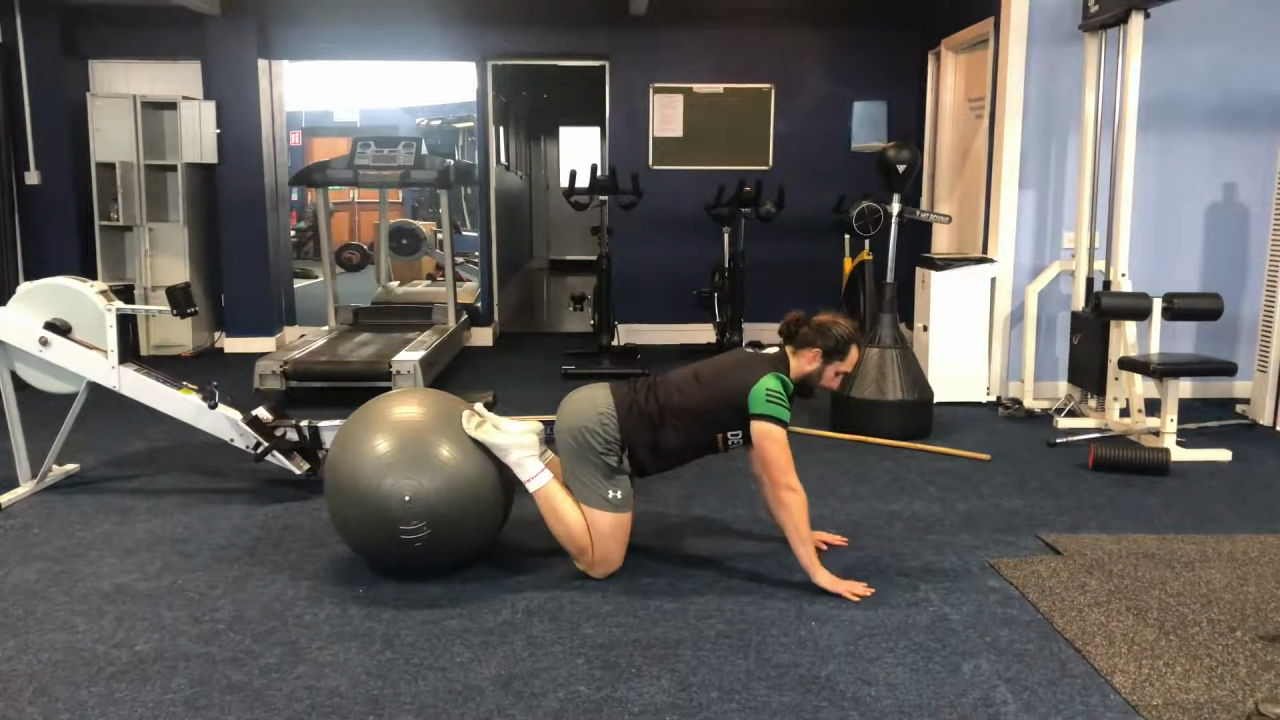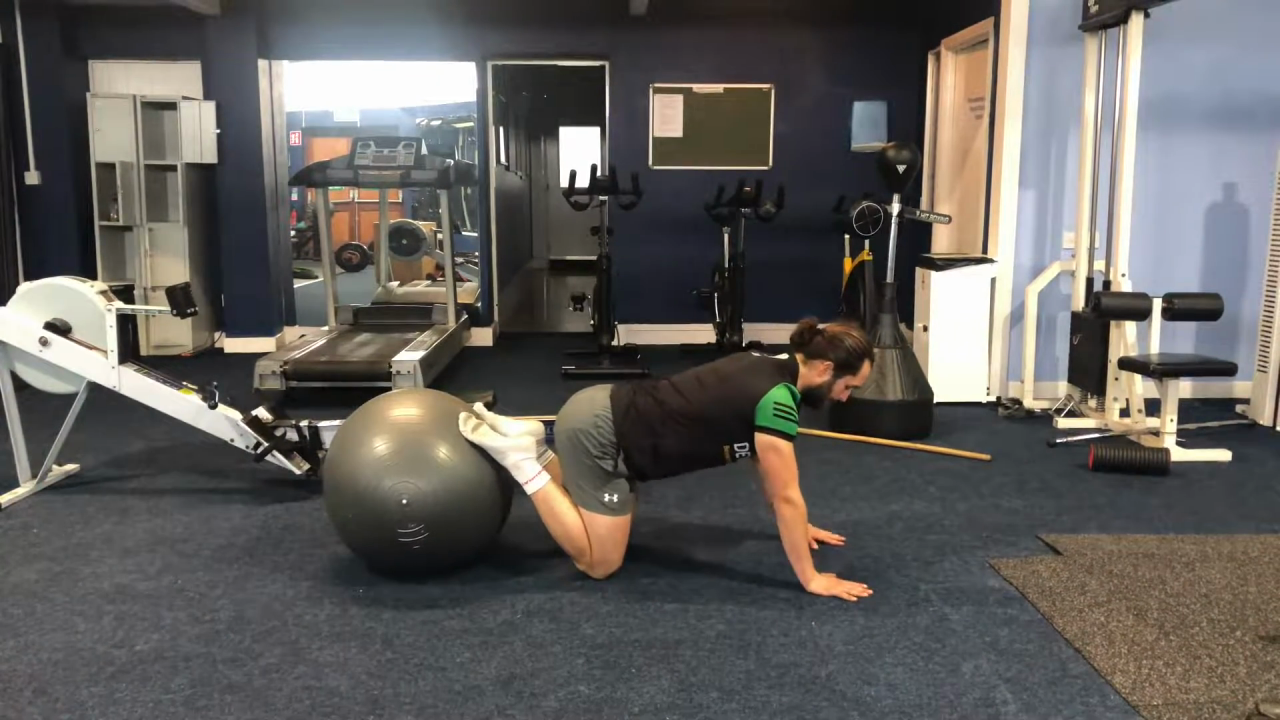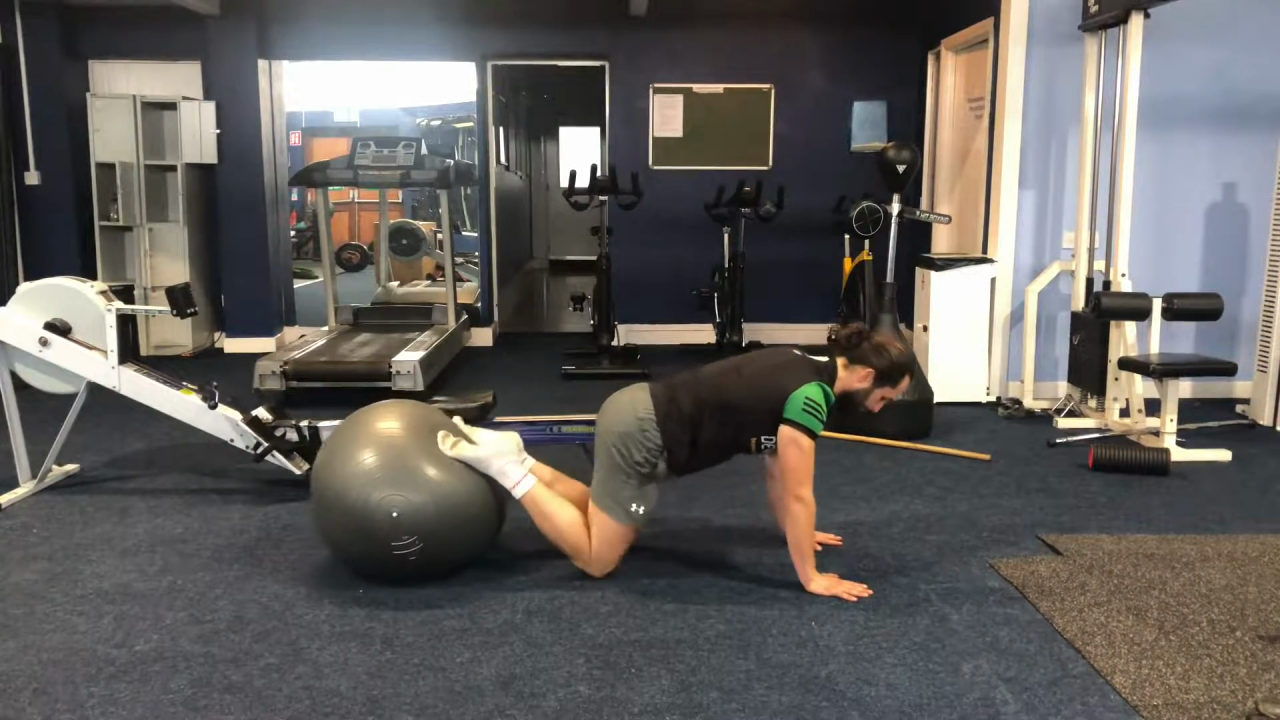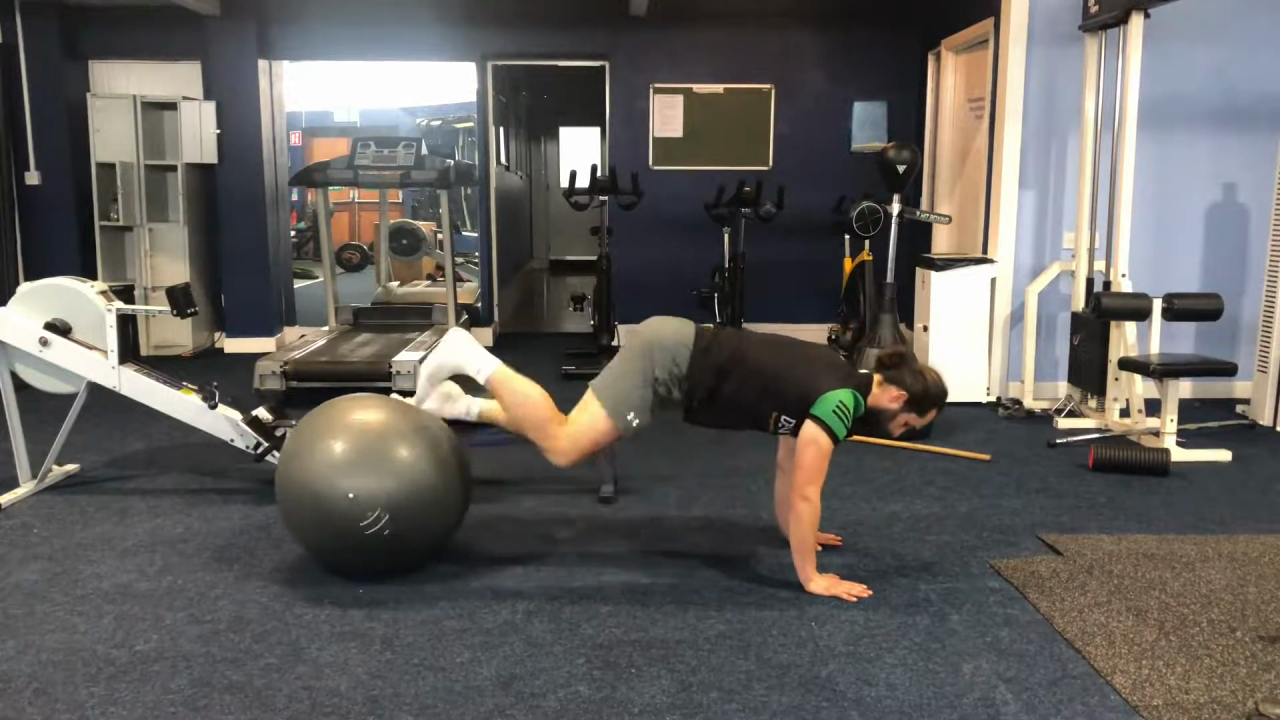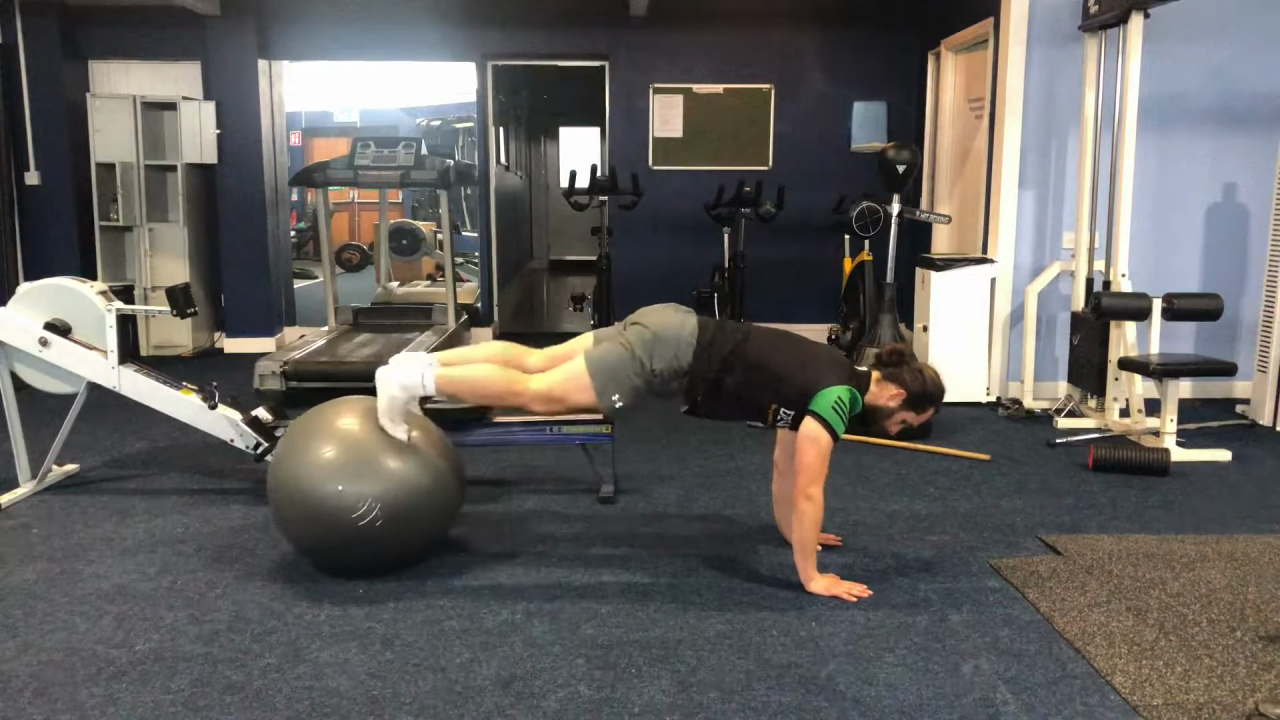
dt=0.4s
person 1, frame 1
left shoulder: (763, 367)
right shoulder: (770, 388)
left elbow: (764, 471)
right elbow: (786, 487)
left wrist: (799, 532)
right wrist: (818, 573)
left hip: (597, 411)
right hip: (600, 430)
left knee: (599, 519)
right knee: (601, 561)
left ankle: (525, 439)
right ankle: (521, 454)
person 1, frame 2
left shoulder: (771, 370)
right shoulder: (777, 398)
left elbow: (768, 470)
right elbow: (787, 496)
left wrist: (797, 529)
right wrist: (810, 578)
left hip: (598, 412)
right hip: (599, 432)
left knee: (601, 523)
right knee: (601, 563)
left ankle: (524, 441)
right ankle: (520, 458)
person 1, frame 3
left shoulder: (802, 367)
right shoulder: (810, 395)
left elbow: (776, 469)
right elbow: (798, 494)
left wrist: (796, 532)
right wrist: (812, 578)
left hip: (635, 410)
right hip: (641, 435)
left knee: (603, 519)
right knee: (596, 560)
left ankle: (509, 454)
right ankle: (506, 465)
person 1, frame 4
left shoulder: (832, 381)
right shoulder: (840, 401)
left elbow: (785, 465)
right elbow: (805, 492)
left wrist: (794, 532)
right wrist: (811, 577)
left hip: (671, 343)
right hip: (669, 357)
left knee: (569, 434)
right knee: (563, 446)
left ankle: (462, 401)
right ankle: (471, 357)
person 1, frame 5
left shoulder: (823, 383)
right shoulder: (838, 398)
left elbow: (784, 465)
right elbow: (807, 491)
left wrist: (794, 534)
right wrist: (812, 577)
left hip: (672, 329)
right hip: (670, 350)
left knee: (534, 364)
right knee: (537, 395)
left ankle: (419, 363)
right ankle: (412, 381)
